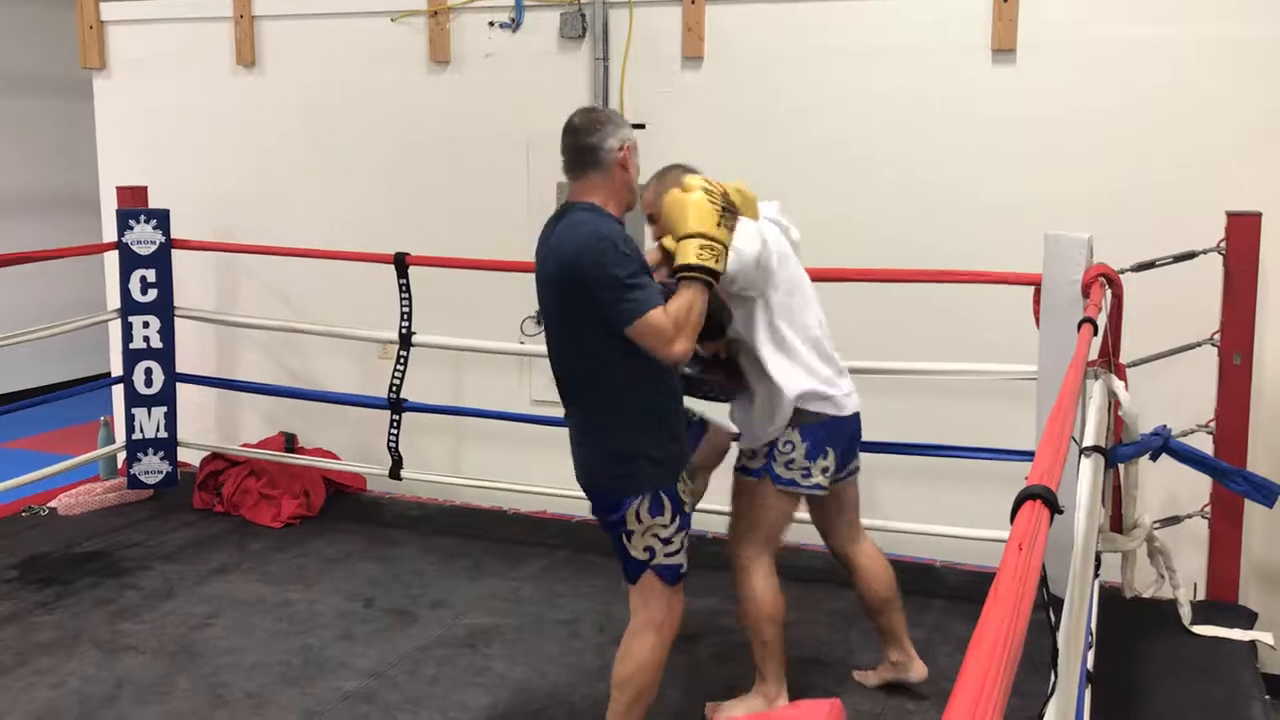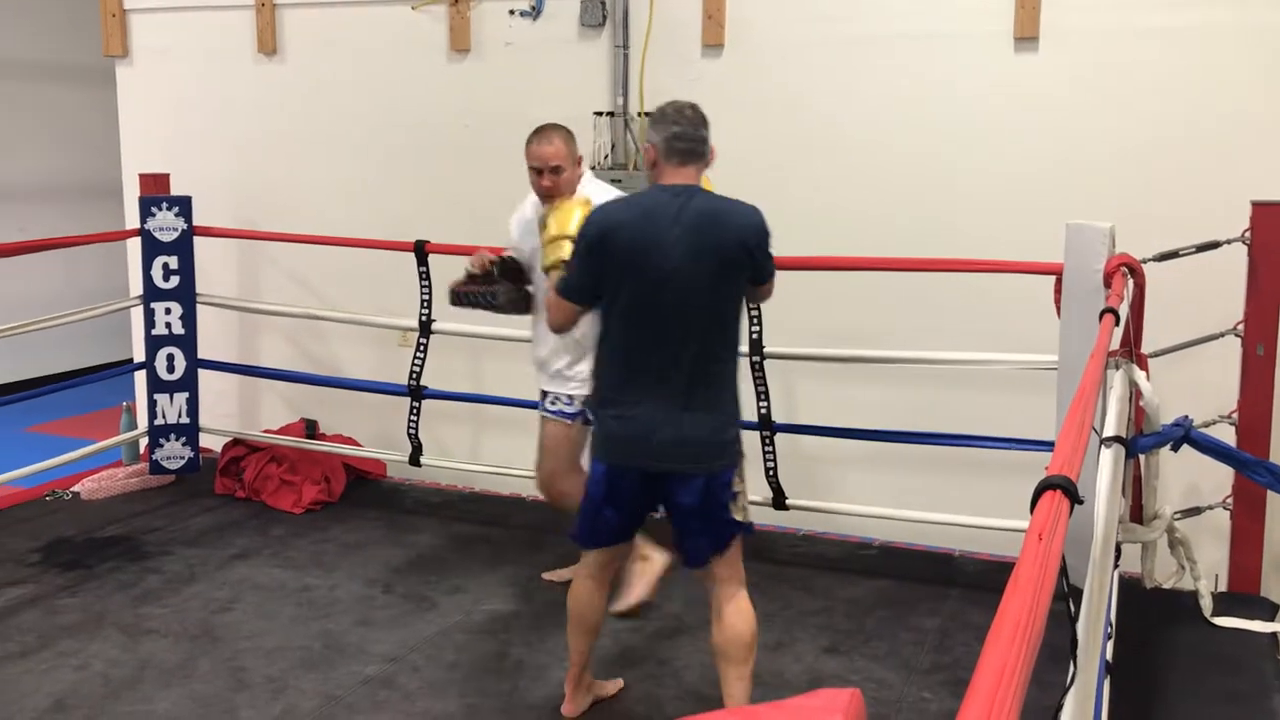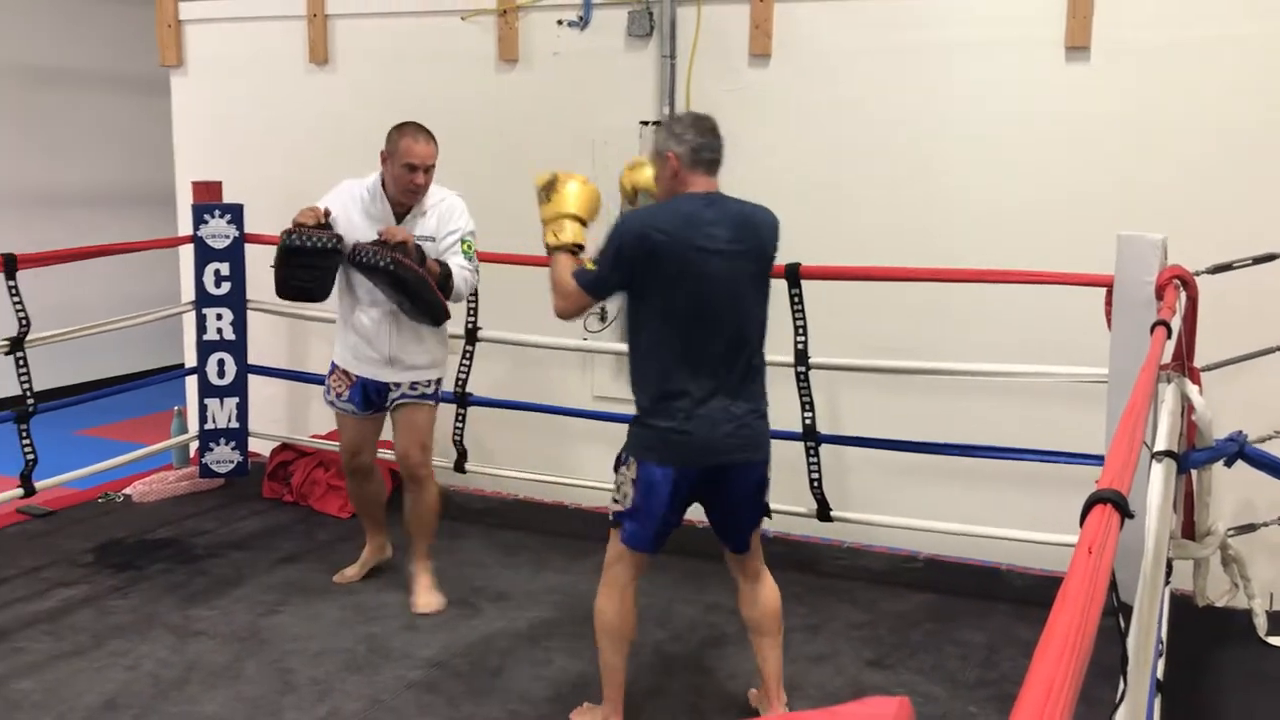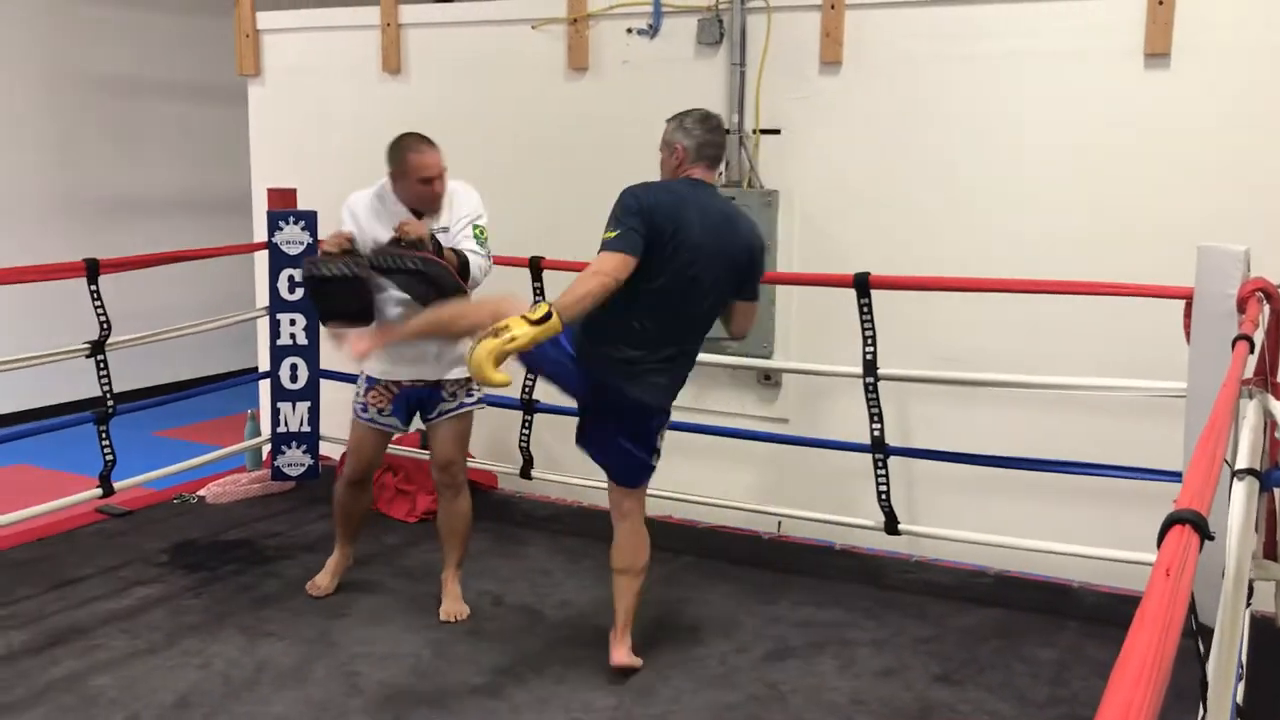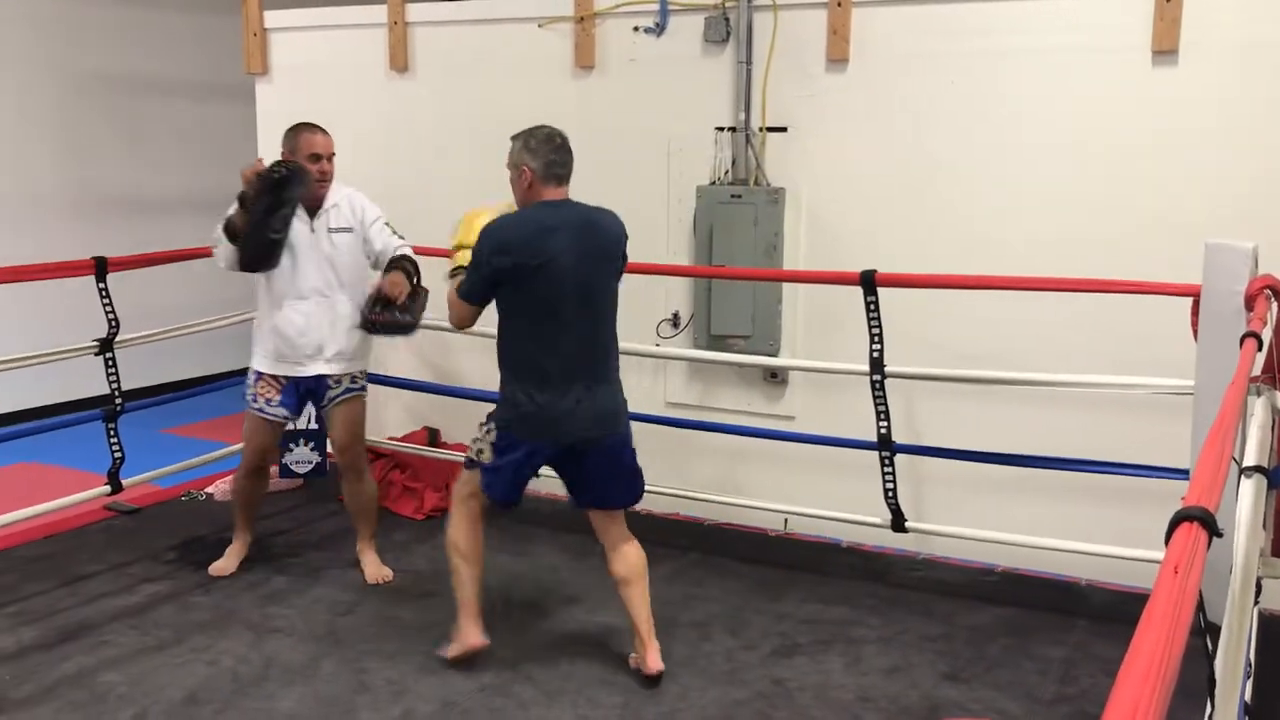
dt=1s
person 1, frame 1
left shoulder: (568, 229)
right shoulder: (597, 244)
right elbow: (671, 343)
left wrist: (692, 238)
right wrist: (701, 252)
left hip: (610, 440)
right hip: (632, 453)
left knee: (702, 440)
right knee: (658, 610)
person 1, frame 2
left shoulder: (609, 221)
right shoulder: (744, 223)
left elbow: (559, 318)
right elbow: (759, 293)
left wrist: (559, 250)
left hip: (622, 434)
right hip: (706, 440)
left knee: (599, 560)
right knee: (726, 582)
person 1, frame 3
left shoulder: (641, 227)
right shoulder: (762, 225)
left elbow: (569, 303)
left wrist: (562, 228)
left hip: (667, 437)
right hip: (744, 435)
left knee: (620, 566)
right knee: (749, 565)
person 1, frame 4
left shoulder: (646, 200)
right shoulder: (746, 234)
left elbow: (606, 276)
right elbow: (740, 326)
left wrist: (534, 324)
left hip: (591, 354)
right hip: (651, 389)
left knee: (495, 313)
right knee: (628, 511)
left ankle: (383, 334)
right ankle: (623, 642)
person 1, frame 5
left shoulder: (504, 236)
right shoulder: (610, 228)
left elbow: (459, 315)
left wrist: (463, 260)
left hip: (529, 415)
right hip: (602, 414)
left knee: (466, 501)
right knee: (614, 533)
left ankle: (468, 626)
right ankle: (648, 651)
person 2, frame 1
left shoulder: (739, 238)
right shoulder: (745, 239)
left hip: (798, 416)
right hip: (834, 408)
left knee: (750, 552)
right knee: (849, 542)
right ankle: (903, 655)
person 2, frame 2
left shoulder: (604, 208)
right shoulder: (532, 210)
right elbow: (519, 269)
right wrist: (492, 263)
left hip: (586, 368)
right hip: (560, 363)
left knee: (554, 477)
right knee: (566, 469)
left ankle: (643, 555)
person 2, frame 3
left shoulder: (449, 209)
right shoulder: (348, 197)
left elbow: (461, 283)
left wrist: (416, 255)
right wrist: (305, 229)
left hip: (417, 362)
right hip: (357, 357)
left knee: (415, 467)
right knee: (355, 460)
left ankle: (421, 569)
right ankle: (376, 544)
person 2, frame 4
left shoulder: (462, 198)
right shoulder: (362, 208)
left elbow: (475, 271)
left wrist: (430, 245)
right wrist: (332, 256)
left hip: (450, 366)
right hip: (390, 366)
left knee: (450, 473)
right knee: (357, 469)
left ankle: (452, 579)
right ankle: (341, 553)
person 2, frame 5
left shoulder: (355, 205)
left elbow: (393, 249)
right elbow: (230, 256)
left wrist: (400, 274)
right wrist: (247, 200)
left hip: (342, 359)
right hip: (278, 361)
left knee: (352, 458)
right knee: (254, 460)
left ankle: (367, 548)
right ankle: (241, 541)
